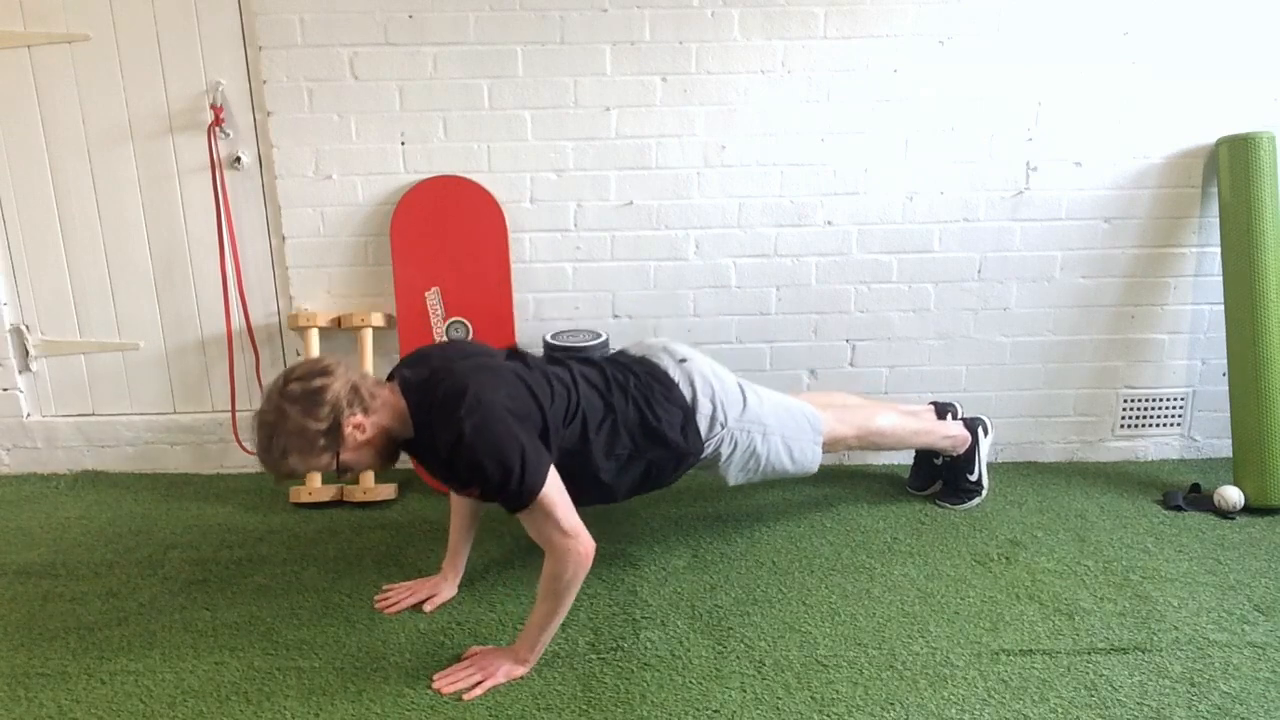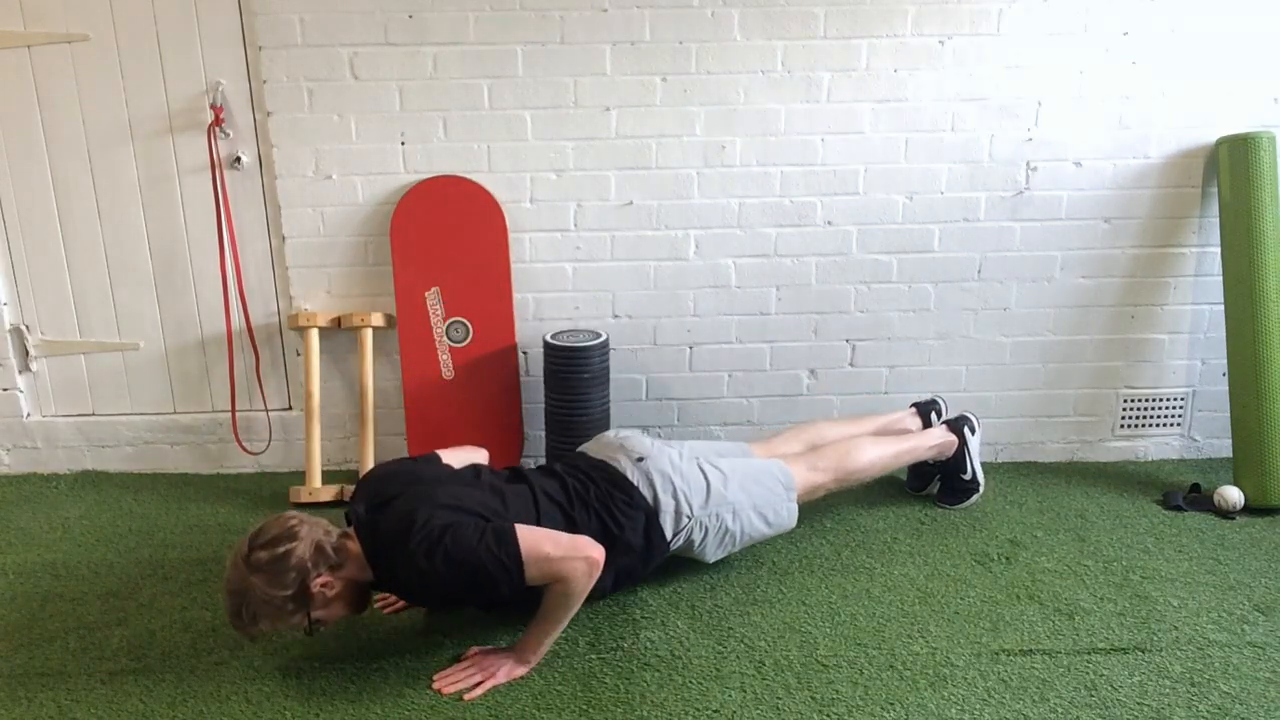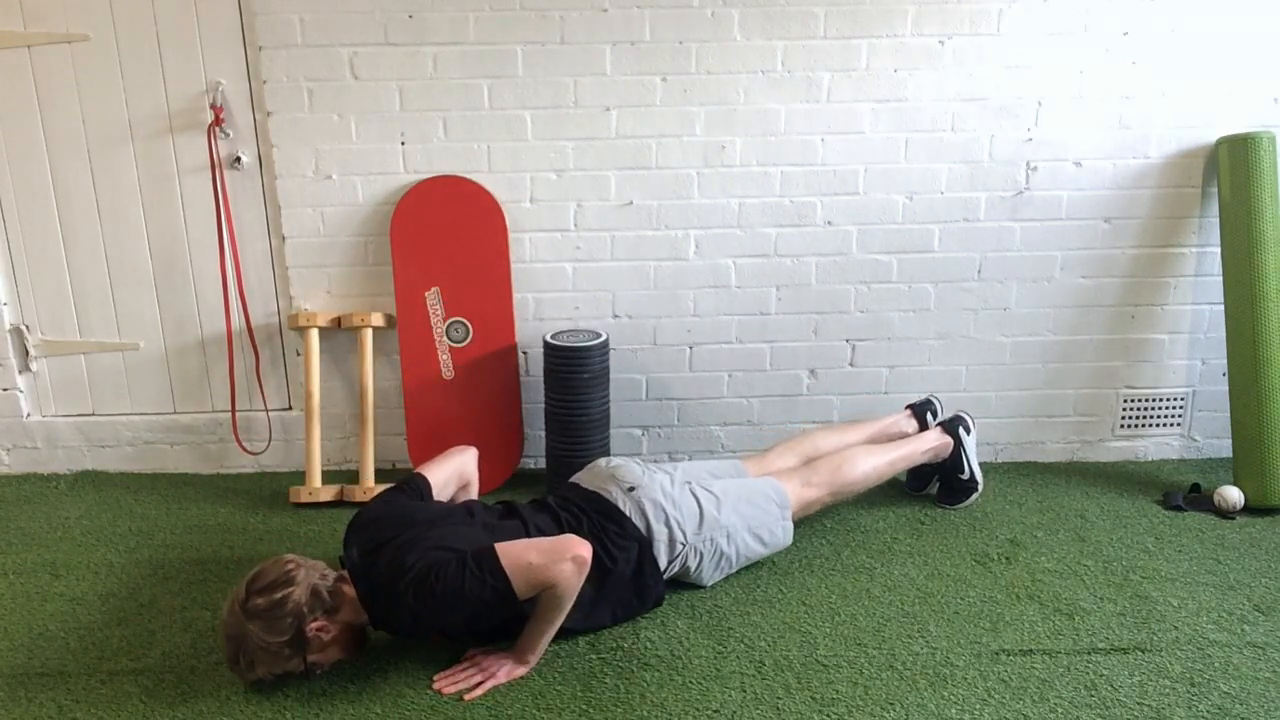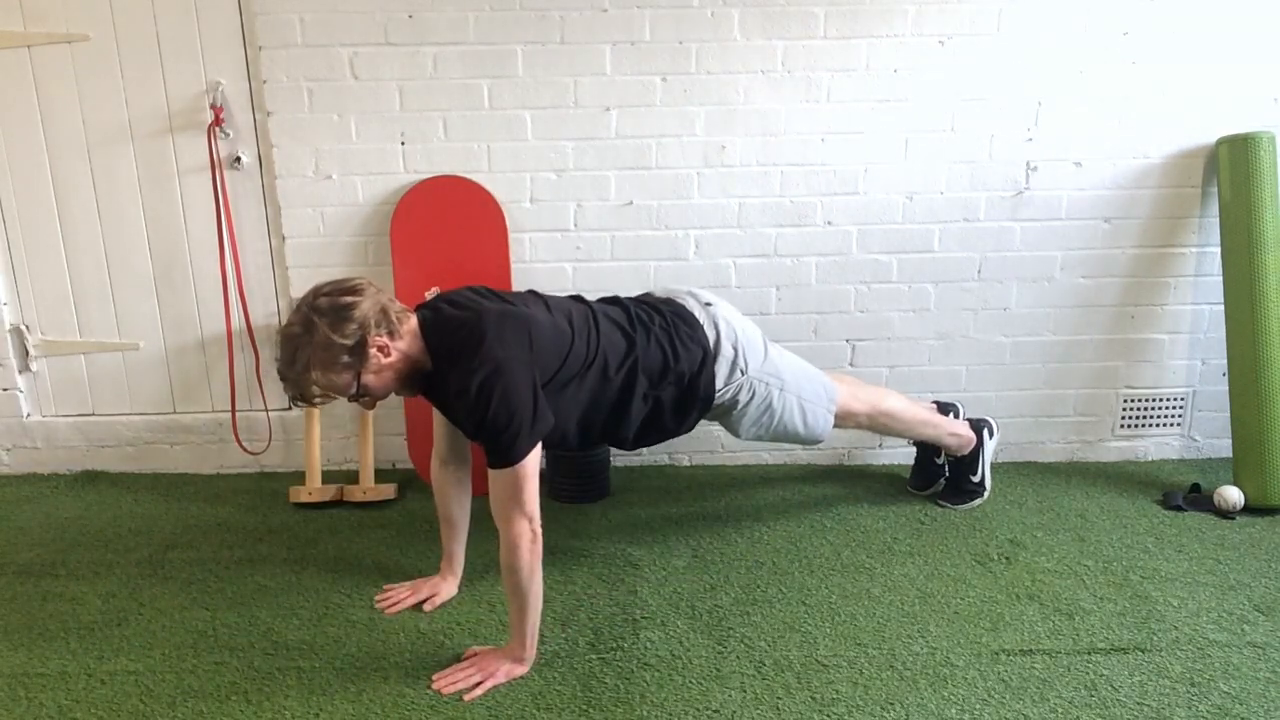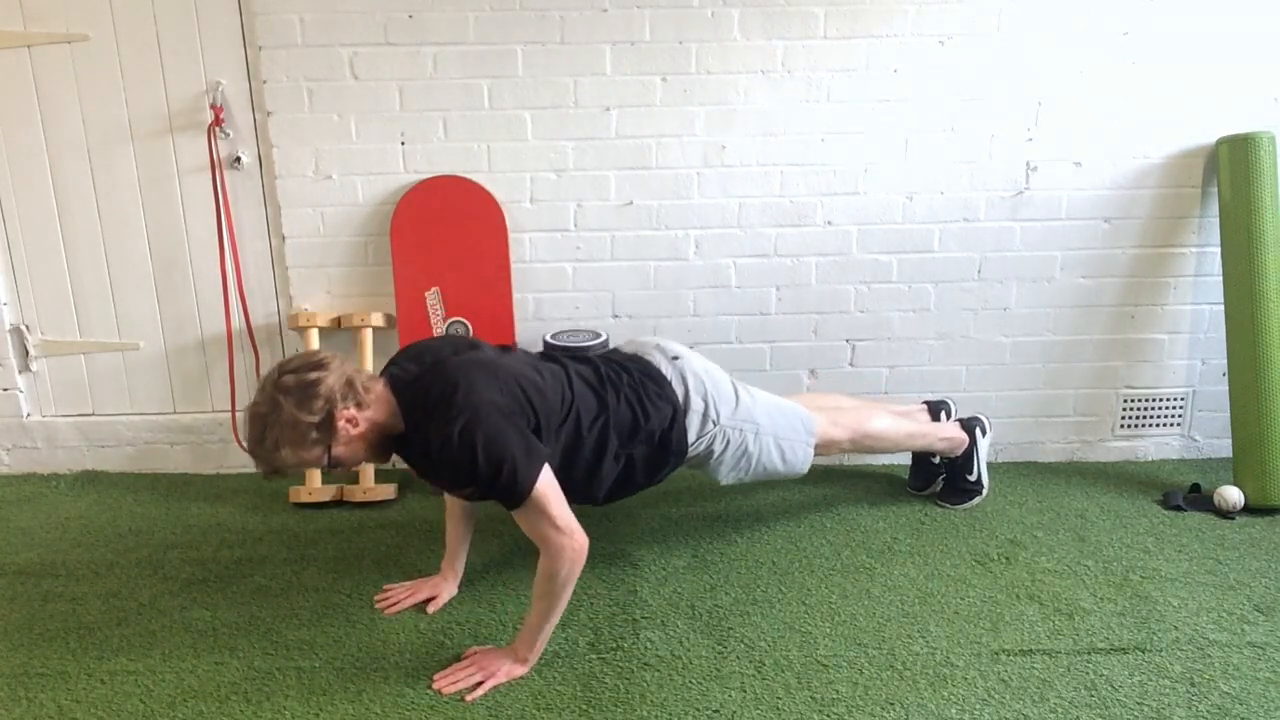
dt=1s
person 1, frame 1
left shoulder: (472, 424)
right shoulder: (411, 385)
left elbow: (574, 547)
left wrist: (519, 657)
right wrist: (450, 573)
left hip: (683, 408)
right hip: (645, 376)
left knee: (831, 432)
right knee: (801, 415)
left ankle: (959, 437)
right ankle: (932, 415)
person 1, frame 2
left shoulder: (421, 553)
right shoulder: (376, 497)
left elbow: (584, 558)
left wrist: (522, 656)
left hip: (650, 505)
right hip: (613, 464)
left knee: (808, 477)
right knee: (772, 455)
left ankle: (947, 440)
right ankle: (917, 417)
person 1, frame 3
left shoulder: (415, 592)
right shoulder: (372, 531)
left elbow: (570, 558)
right elbow: (462, 458)
left wrist: (520, 657)
left hip: (648, 533)
right hip: (610, 488)
left knee: (803, 490)
right knee: (770, 467)
left ankle: (943, 443)
right ankle: (913, 420)
person 1, frame 4
left shoulder: (491, 368)
right shoulder: (434, 332)
left elbow: (520, 527)
right elbow: (450, 456)
left wrist: (518, 654)
right wrist: (448, 572)
left hip: (705, 352)
right hip: (668, 329)
left knee: (836, 408)
right knee: (822, 402)
left ankle: (965, 438)
right ankle: (940, 418)
person 1, frame 5
left shoulder: (468, 422)
right shoulder: (405, 382)
left elbow: (568, 542)
left wrist: (520, 656)
right wrist: (450, 572)
left hip: (676, 409)
right hip: (637, 375)
left knee: (825, 433)
right knee: (799, 421)
left ankle: (958, 439)
right ankle: (927, 413)
